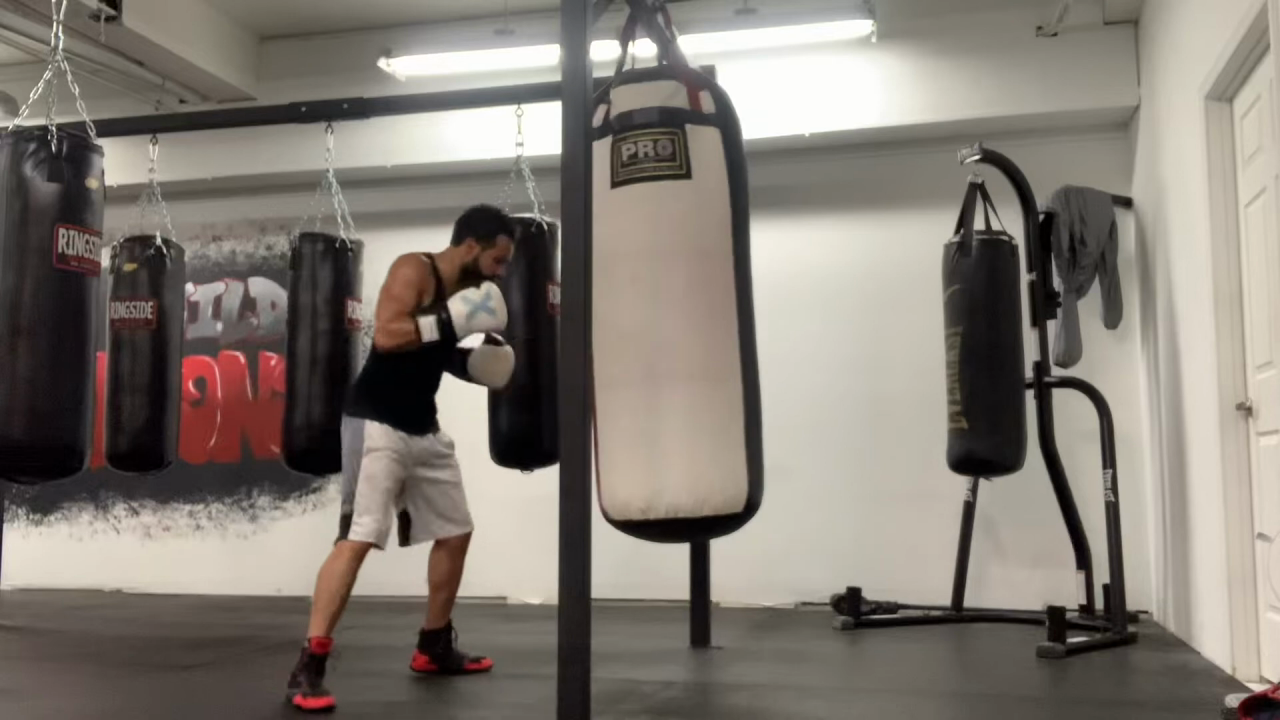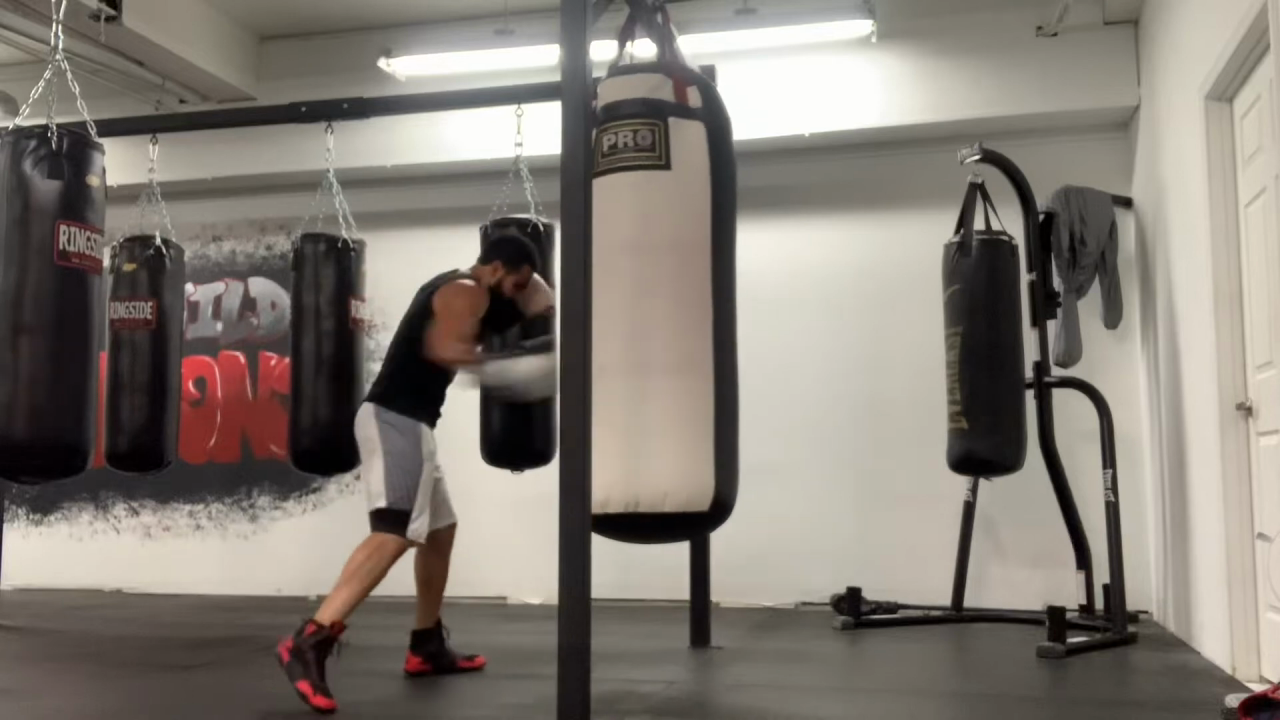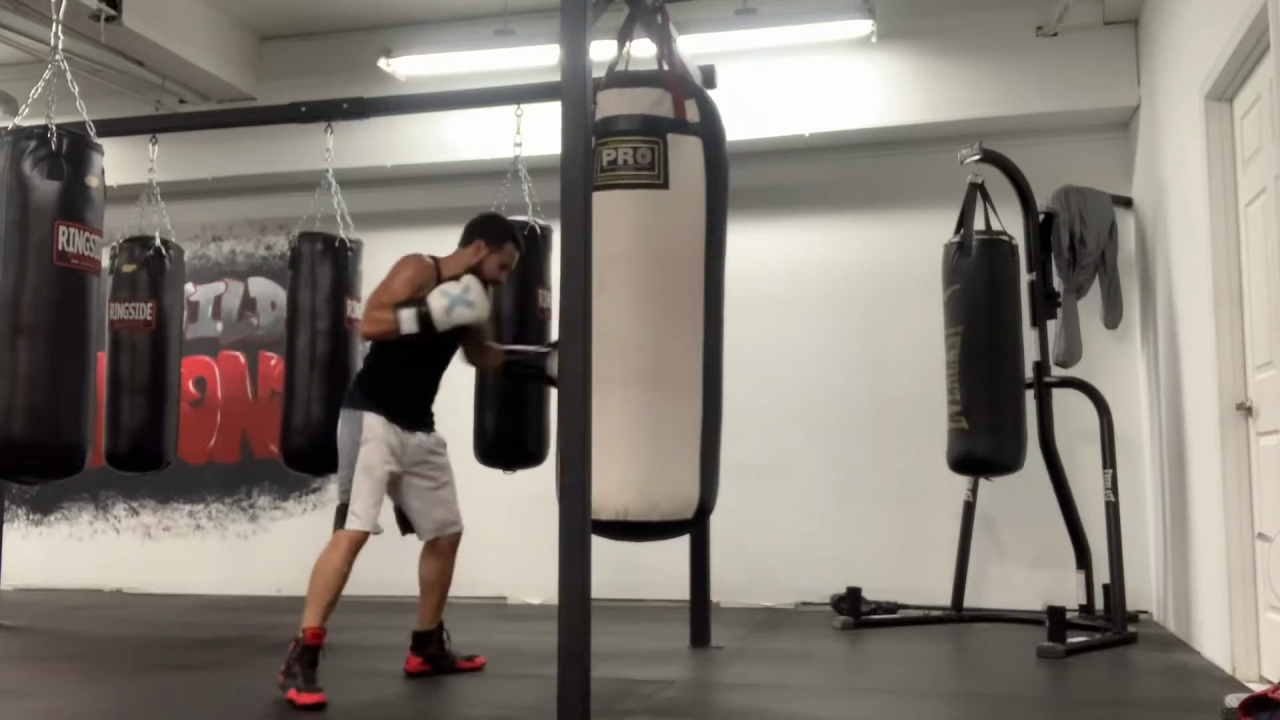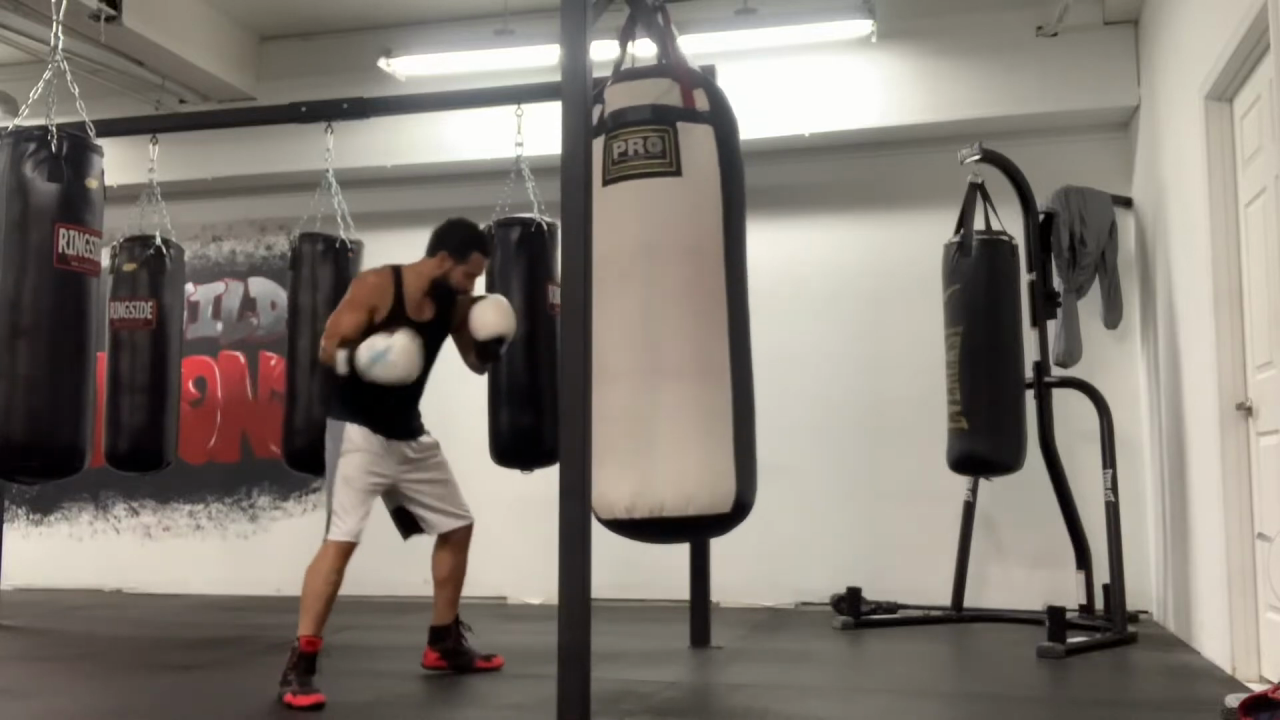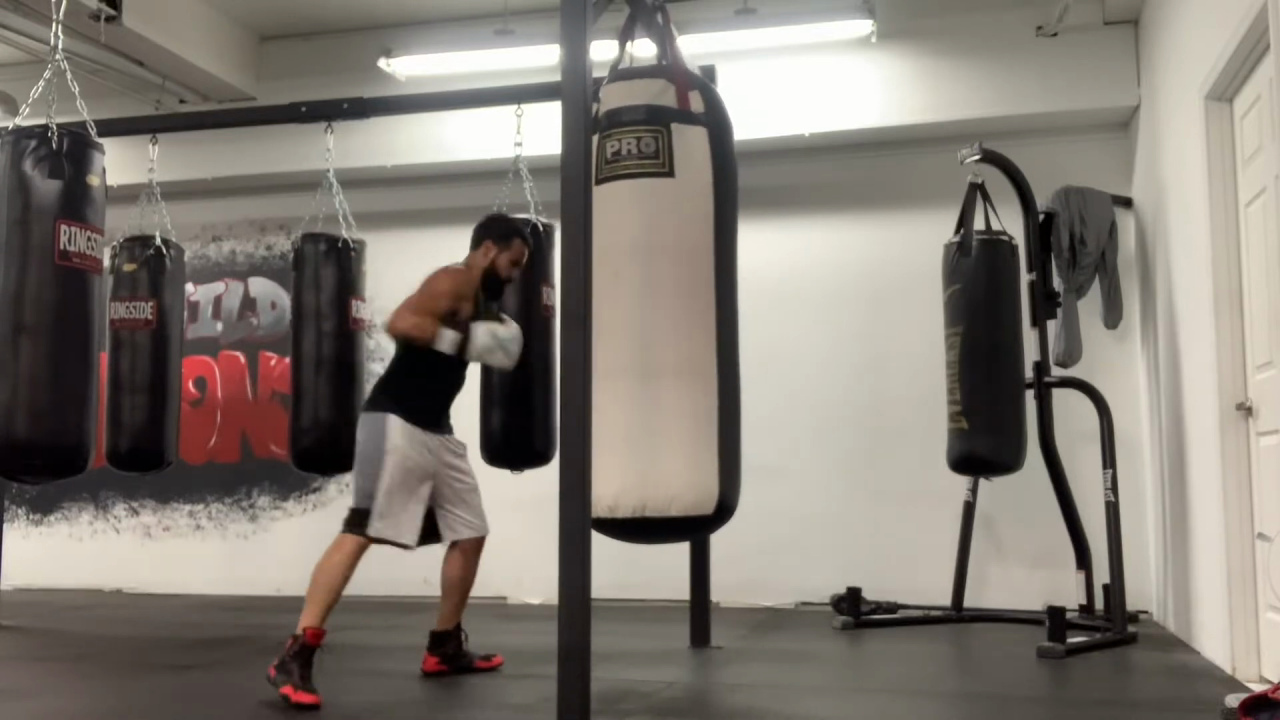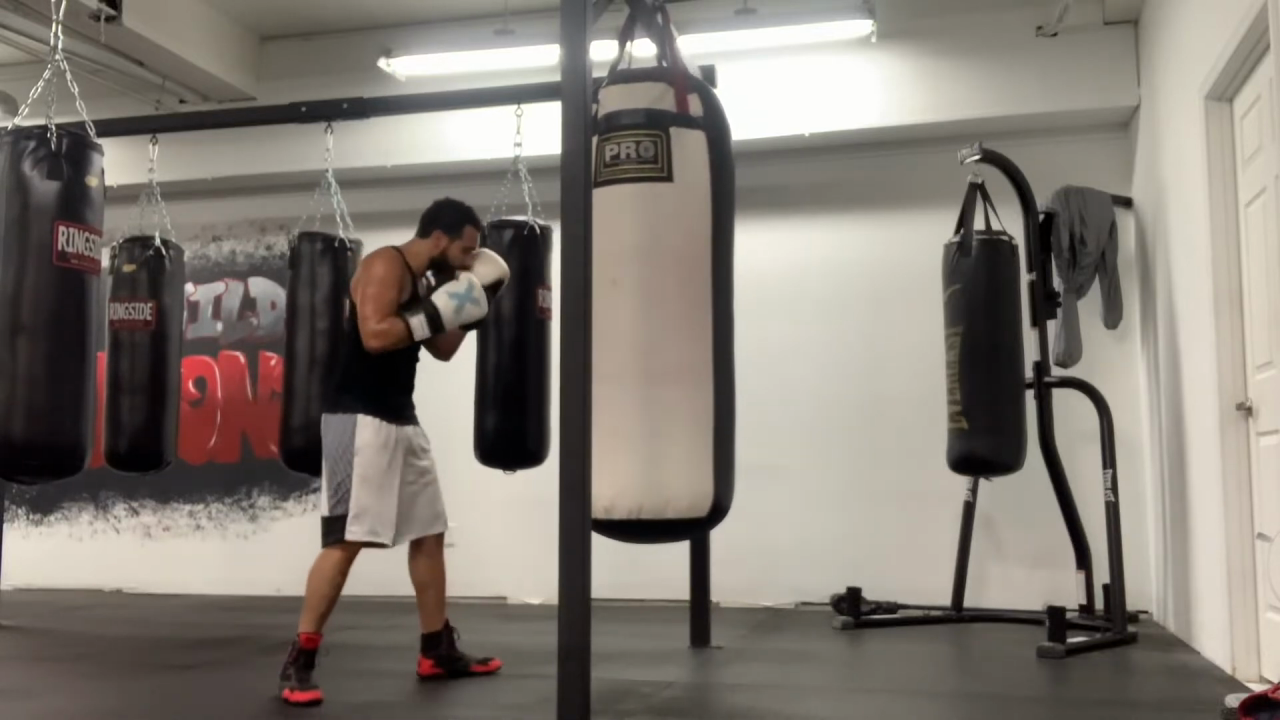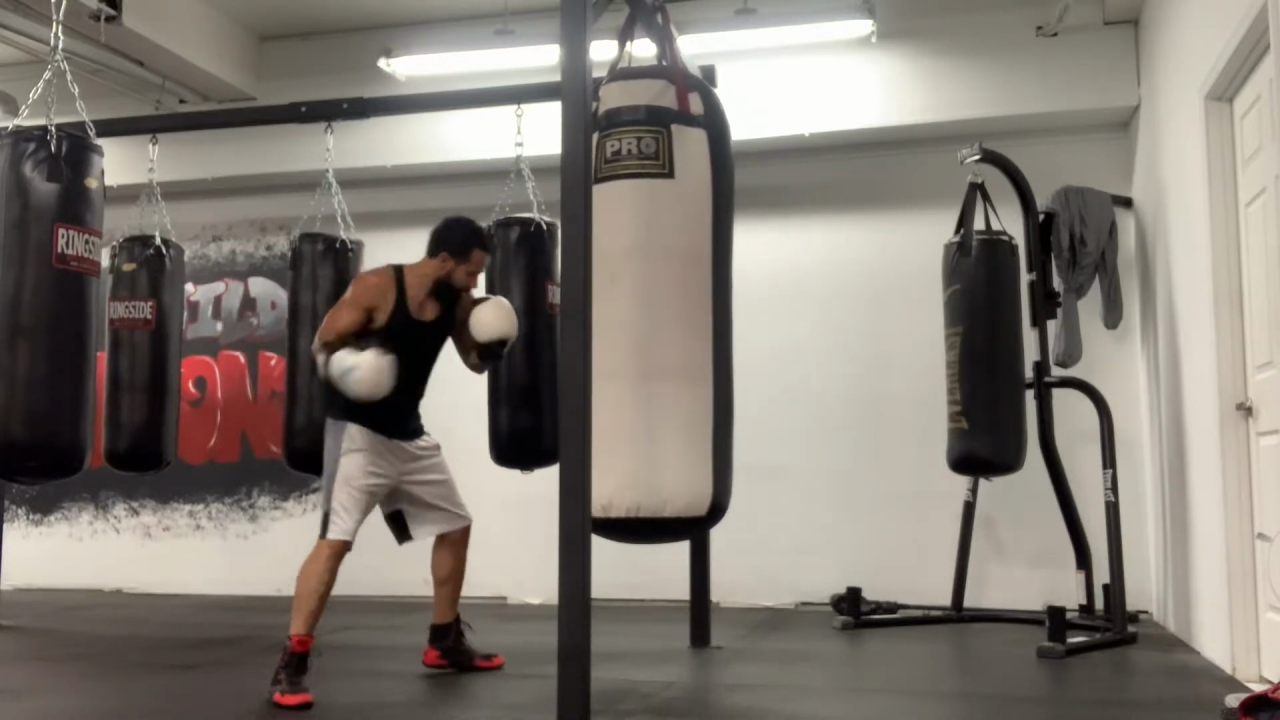
dt=0.7s
person 1, frame 1
left shoulder: (462, 289)
right shoulder: (414, 270)
right elbow: (388, 336)
left wrist: (471, 357)
right wrist: (450, 320)
left hip: (424, 430)
right hip: (375, 426)
left knee: (455, 533)
right knee: (358, 539)
left ankle: (434, 646)
right ankle: (307, 668)
person 1, frame 2
left shoulder: (459, 290)
right shoulder: (465, 292)
left elbow: (463, 341)
right elbow: (446, 348)
left wrist: (518, 304)
left hip: (403, 421)
right hip: (397, 420)
left knee: (439, 531)
right knee: (394, 534)
left ankle: (426, 646)
right ankle: (309, 643)
person 1, frame 3
left shoulder: (470, 292)
right shoulder: (416, 270)
left elbow: (487, 357)
right elbow: (370, 323)
left wrist: (546, 362)
right wrist: (430, 312)
left hip: (420, 428)
right hip: (375, 417)
left knee: (444, 532)
right knee: (355, 530)
left ankle: (426, 648)
right ankle: (300, 659)
person 1, frame 4
left shoulder: (454, 300)
right shoulder: (375, 285)
left elbow: (478, 363)
right elbow: (329, 347)
left wrist: (491, 338)
right wrist: (362, 360)
left hip: (409, 435)
right hip: (358, 430)
left knee: (457, 527)
right knee: (340, 540)
left ankle: (445, 644)
right ankle: (299, 667)
person 1, frame 5
left shoulder: (476, 294)
right shoulder: (459, 280)
right elbow: (403, 325)
right wrist: (467, 340)
left hip: (433, 431)
right hip: (395, 422)
left knee: (470, 533)
right knee: (358, 533)
left ankle: (445, 647)
right ankle: (295, 657)
person 1, frame 6
left shoulder: (425, 281)
right shoulder: (384, 265)
left elbow: (443, 348)
right elbow: (376, 336)
left wrist: (471, 307)
right wrist: (438, 312)
left hip: (401, 420)
right hip: (358, 419)
left knee: (429, 536)
right knee: (347, 541)
left ankle: (437, 651)
right ankle: (299, 661)
person 1, frame 7
left shoulder: (456, 301)
right shoulder: (378, 285)
left elbow: (477, 360)
right elbow: (325, 338)
right wrist: (338, 359)
left hip: (408, 435)
right hip: (358, 430)
left knee: (455, 526)
right knee: (335, 539)
left ankle: (446, 641)
right ankle: (291, 664)
